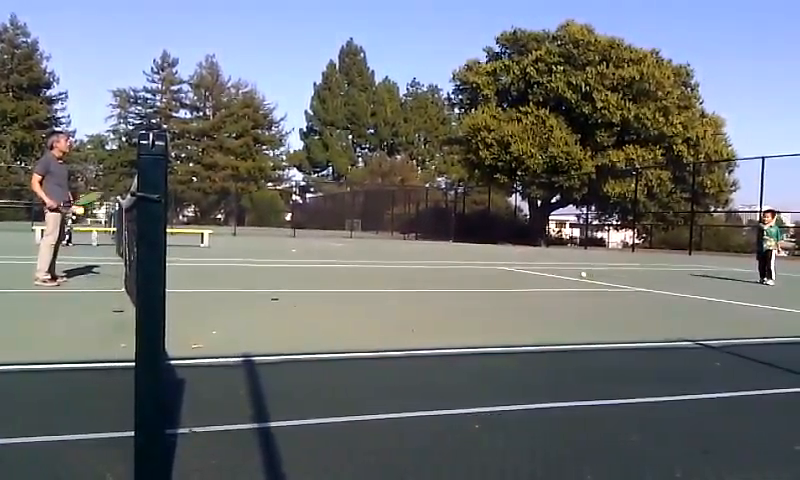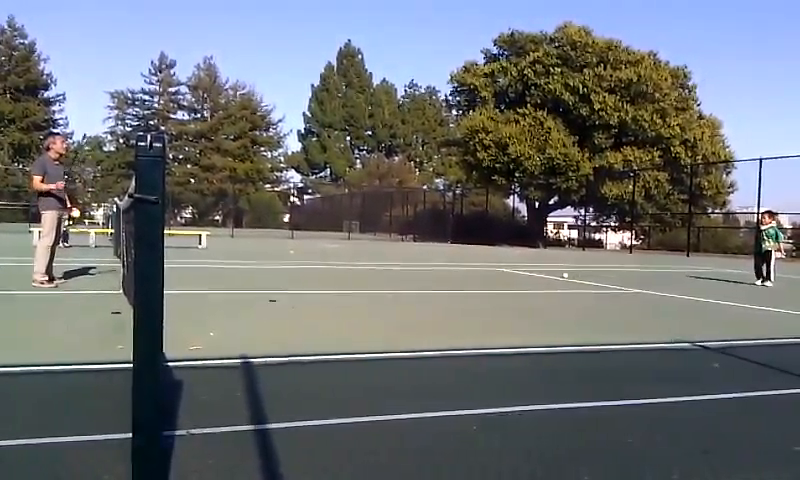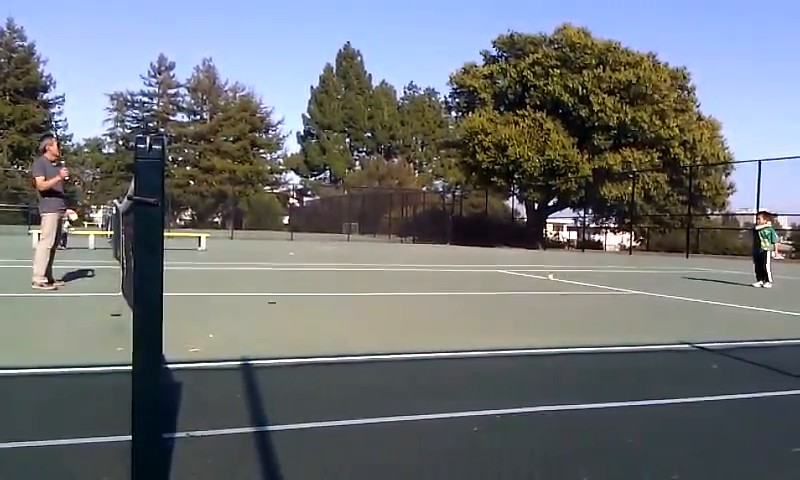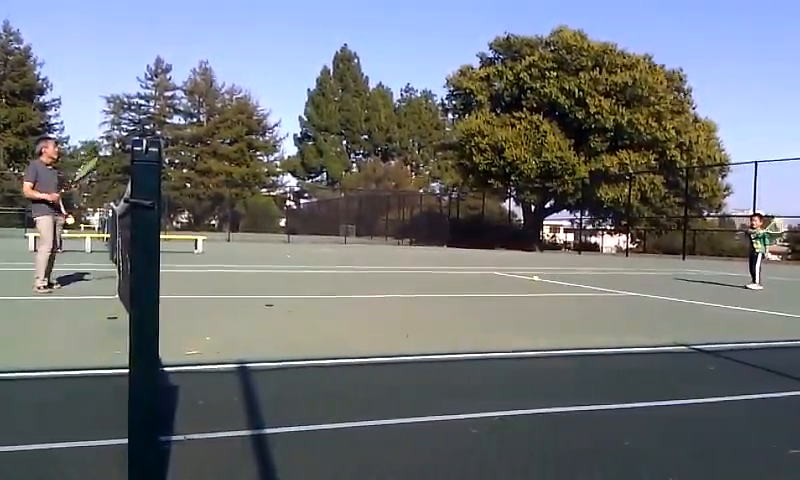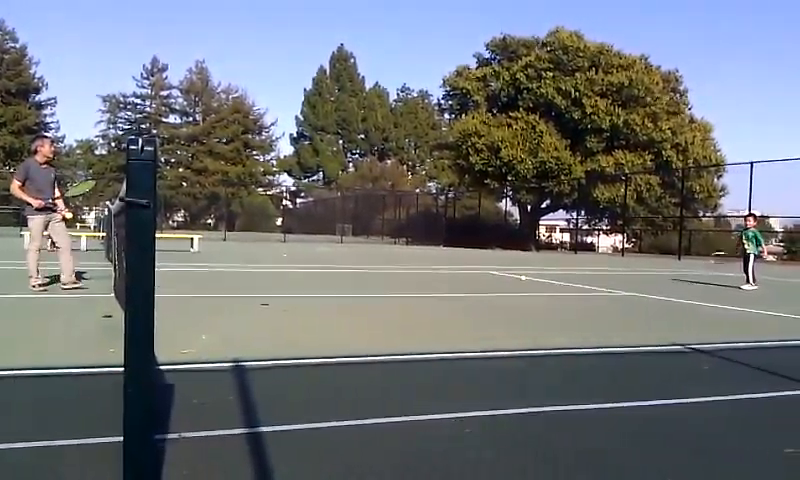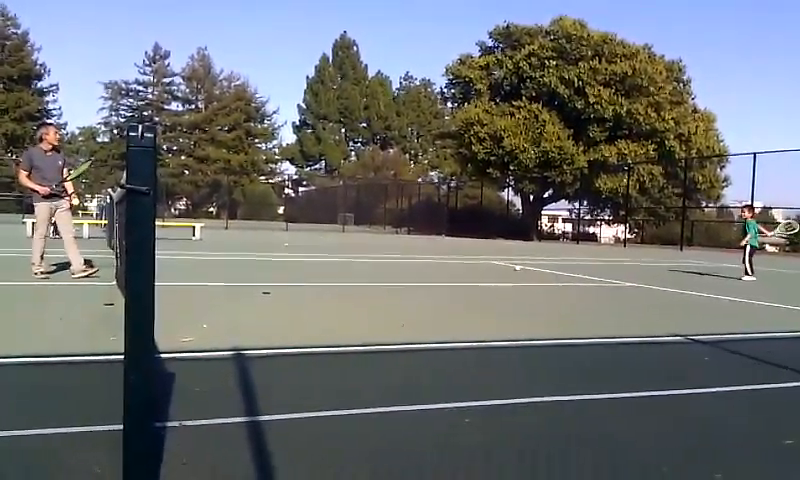
dt=0.4s
person 1, frame 1
left shoulder: (63, 163)
right shoulder: (46, 160)
right elbow: (34, 183)
left wrist: (72, 203)
right wrist: (46, 199)
left hip: (63, 207)
right hip: (53, 207)
left knee: (57, 241)
right knee: (49, 239)
left ankle: (50, 273)
right ankle: (41, 275)
person 1, frame 2
left shoulder: (60, 164)
right shoulder: (41, 161)
right elbow: (36, 185)
left wrist: (69, 205)
right wrist: (54, 186)
left hip: (60, 208)
right hip: (49, 208)
left knee: (54, 243)
right knee: (46, 241)
left ankle: (48, 275)
right ankle: (39, 277)
person 1, frame 3
left shoulder: (57, 165)
right shoulder: (39, 163)
right elbow: (41, 185)
left wrist: (66, 207)
right wrist: (58, 177)
left hip: (59, 210)
right hip: (49, 210)
left knee: (53, 245)
right knee: (46, 244)
left ankle: (47, 277)
right ankle: (38, 280)
person 1, frame 4
left shoulder: (54, 169)
right shoulder: (34, 166)
right elbow: (26, 191)
left wrist: (63, 211)
right wrist: (46, 197)
left hip: (56, 214)
right hip: (43, 213)
left knee: (53, 248)
right knee: (45, 247)
left ankle: (46, 279)
right ankle: (40, 282)
person 1, frame 5
left shoulder: (51, 168)
right shoulder: (26, 165)
right elbow: (14, 188)
left wrist: (62, 208)
right wrist: (31, 200)
left hip: (53, 213)
right hip: (36, 213)
left knee: (65, 243)
right knee: (35, 247)
left ankle: (68, 279)
right ankle: (35, 280)
person 1, frame 6
left shoulder: (59, 155)
right shoulder: (31, 154)
left elbow: (66, 176)
right elbow: (22, 177)
left wrist: (72, 193)
right wrist: (38, 188)
left hip: (61, 200)
right hip: (43, 200)
left knee: (69, 234)
right knee: (40, 234)
left ankle: (78, 267)
right ankle: (37, 267)
